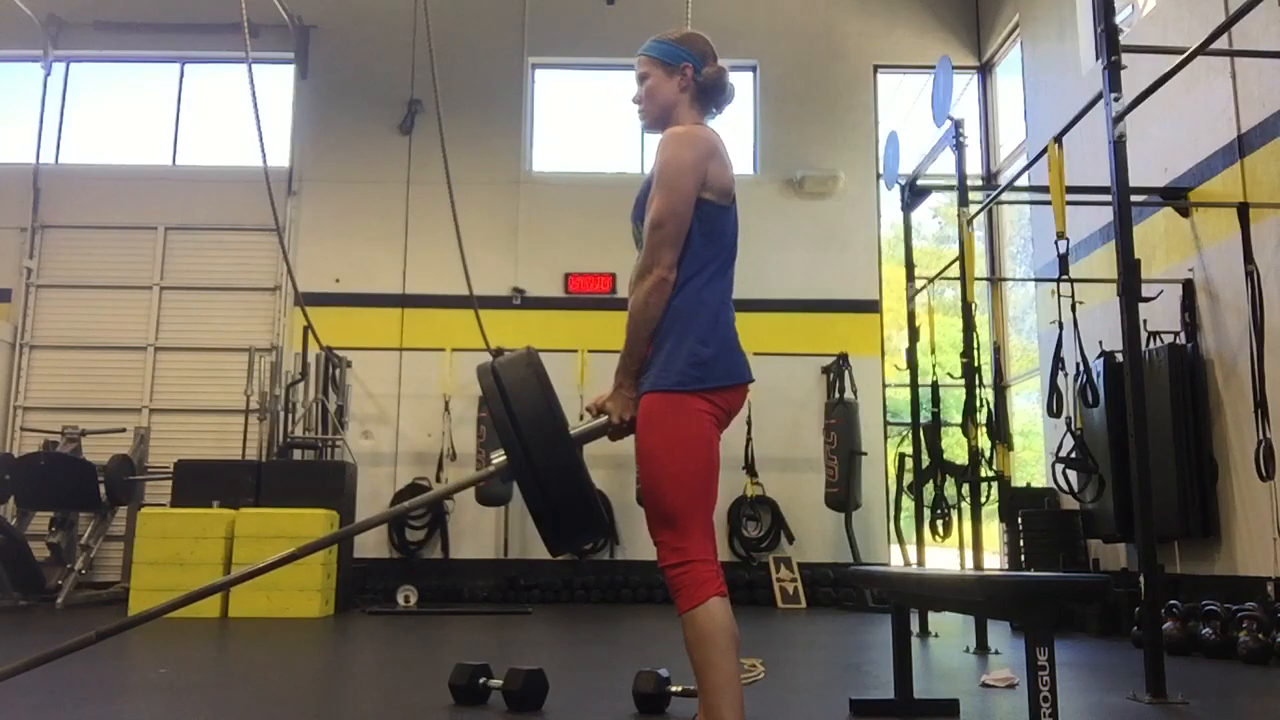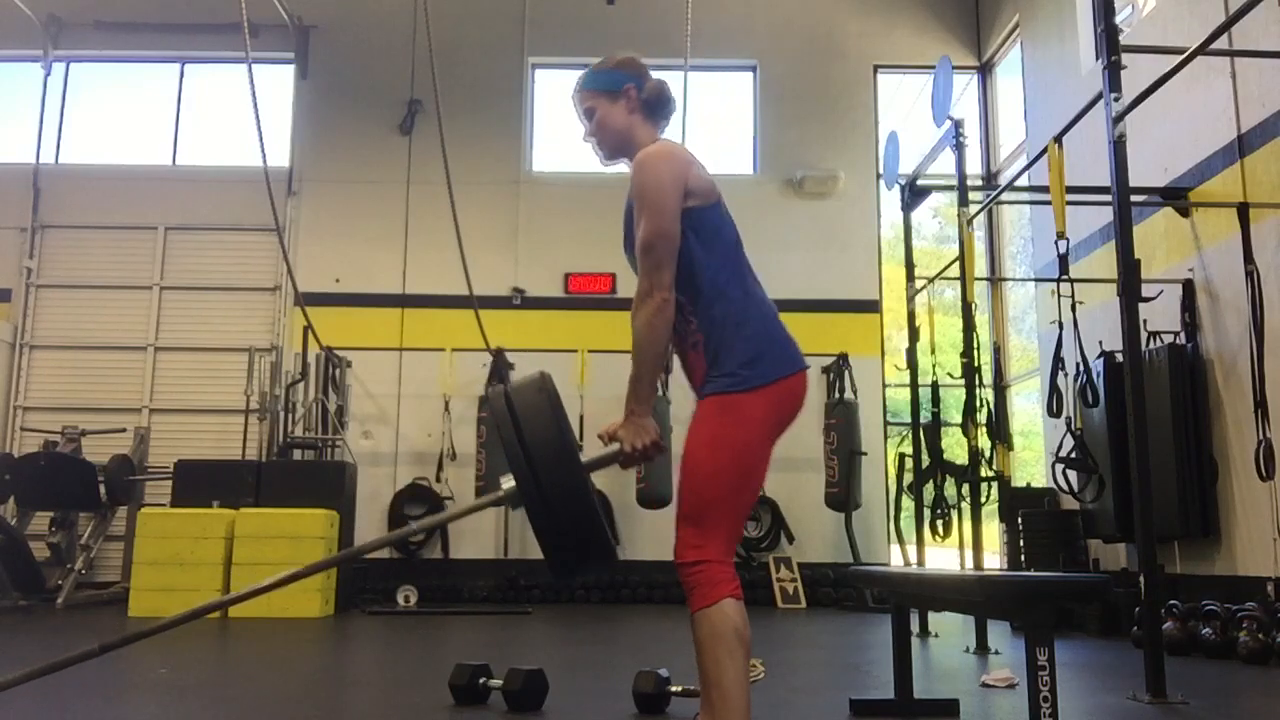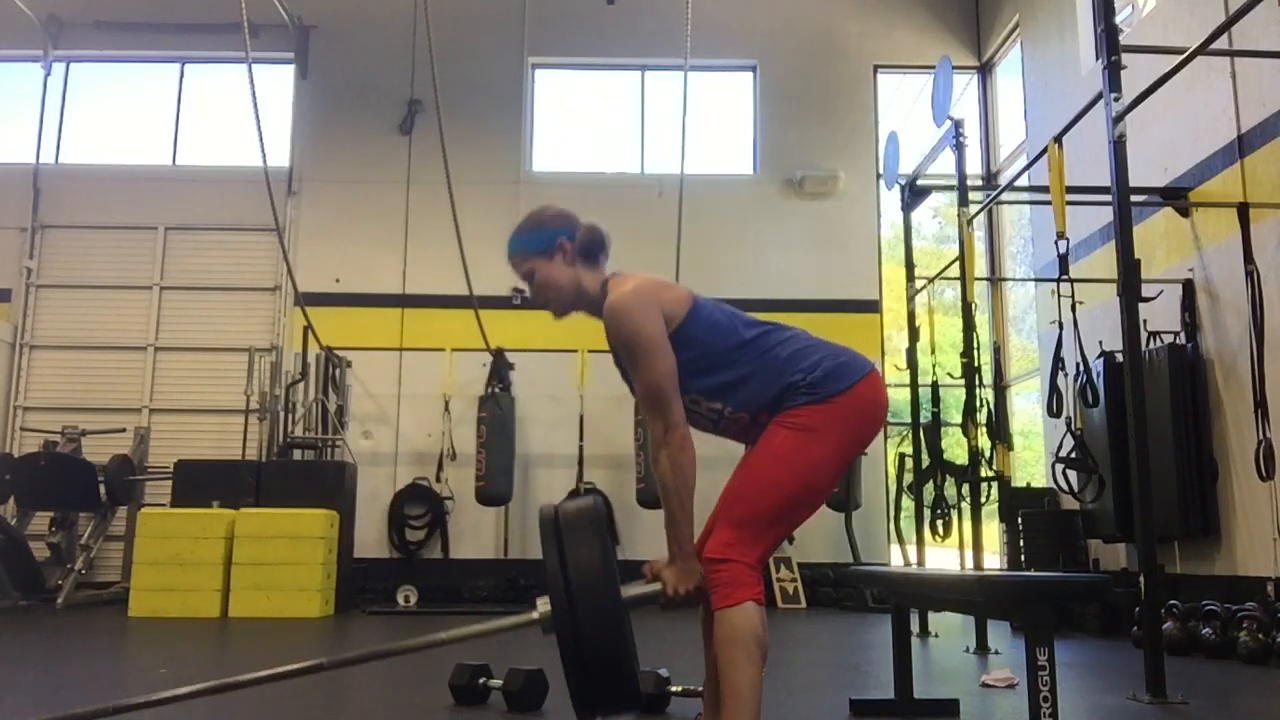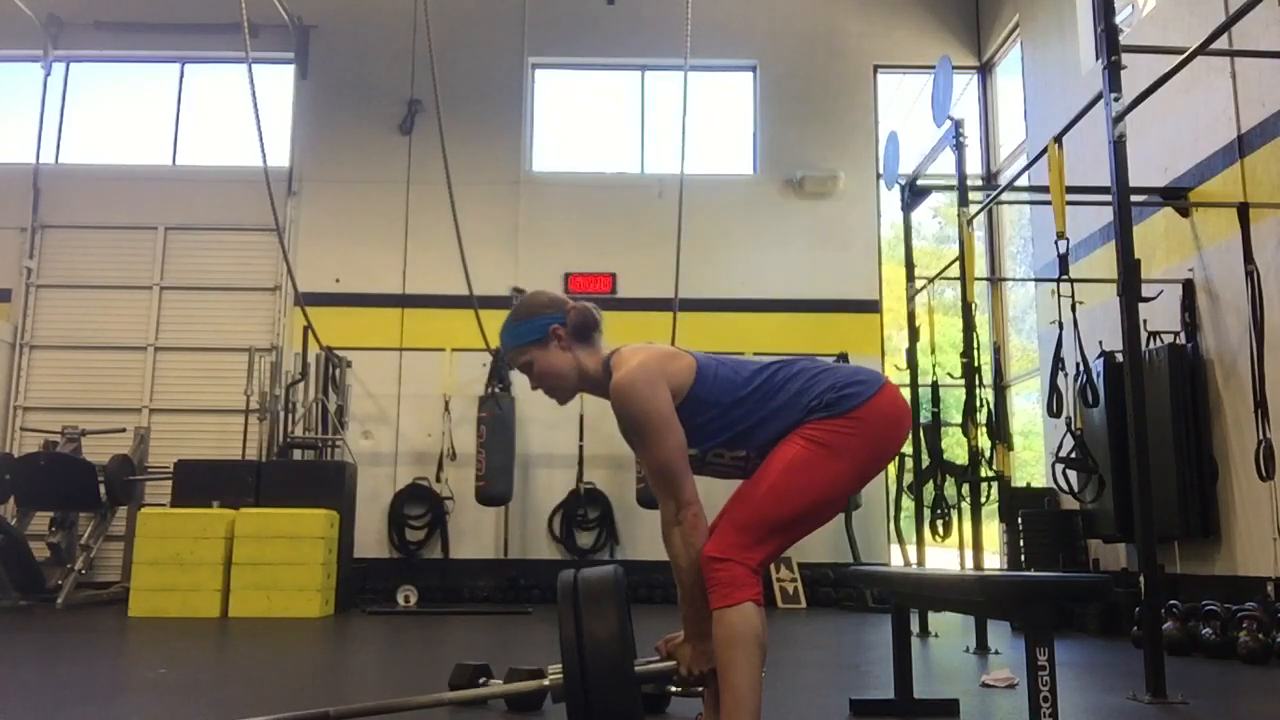
dt=0.7s
person 1, frame 1
left shoulder: (687, 143)
right shoulder: (695, 151)
left elbow: (658, 273)
left wrist: (623, 385)
right wrist: (636, 385)
left hip: (686, 373)
right hip: (695, 370)
left knee: (688, 559)
right knee: (688, 556)
person 1, frame 2
left shoulder: (658, 161)
right shoulder: (664, 169)
left elbow: (657, 298)
right elbow: (668, 297)
left wrist: (637, 412)
right wrist: (642, 411)
left hip: (747, 376)
right hip: (743, 376)
left knee: (702, 558)
right knee: (704, 558)
person 1, frame 3
left shoulder: (627, 301)
right shoulder: (624, 311)
left elbow: (674, 433)
right elbow: (664, 436)
left wrist: (682, 556)
right wrist: (685, 555)
left hip: (836, 395)
right hip: (825, 401)
left knee: (728, 561)
right knee: (720, 560)
person 1, frame 4
left shoulder: (633, 379)
right shoulder: (631, 384)
left elbow: (686, 510)
right elbow: (674, 511)
left wrist: (698, 636)
right wrist: (697, 630)
left hip: (855, 413)
right hip: (846, 418)
left knee: (729, 561)
right knee: (725, 556)
